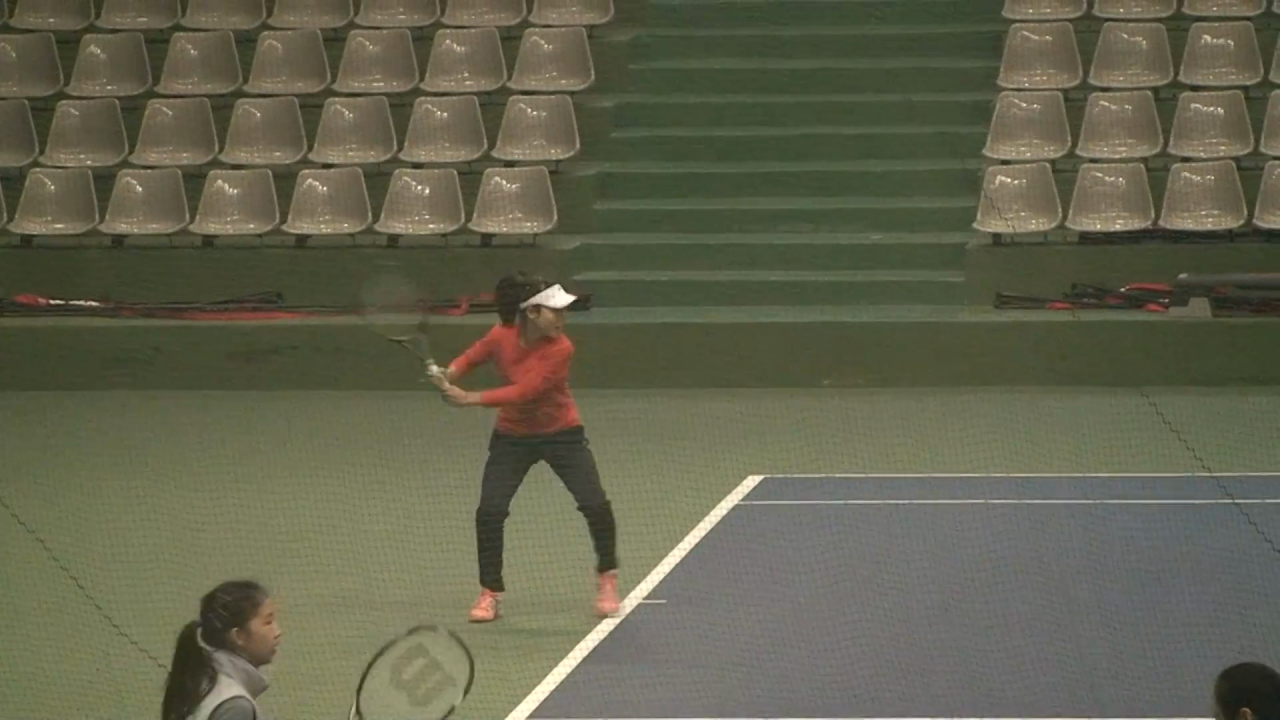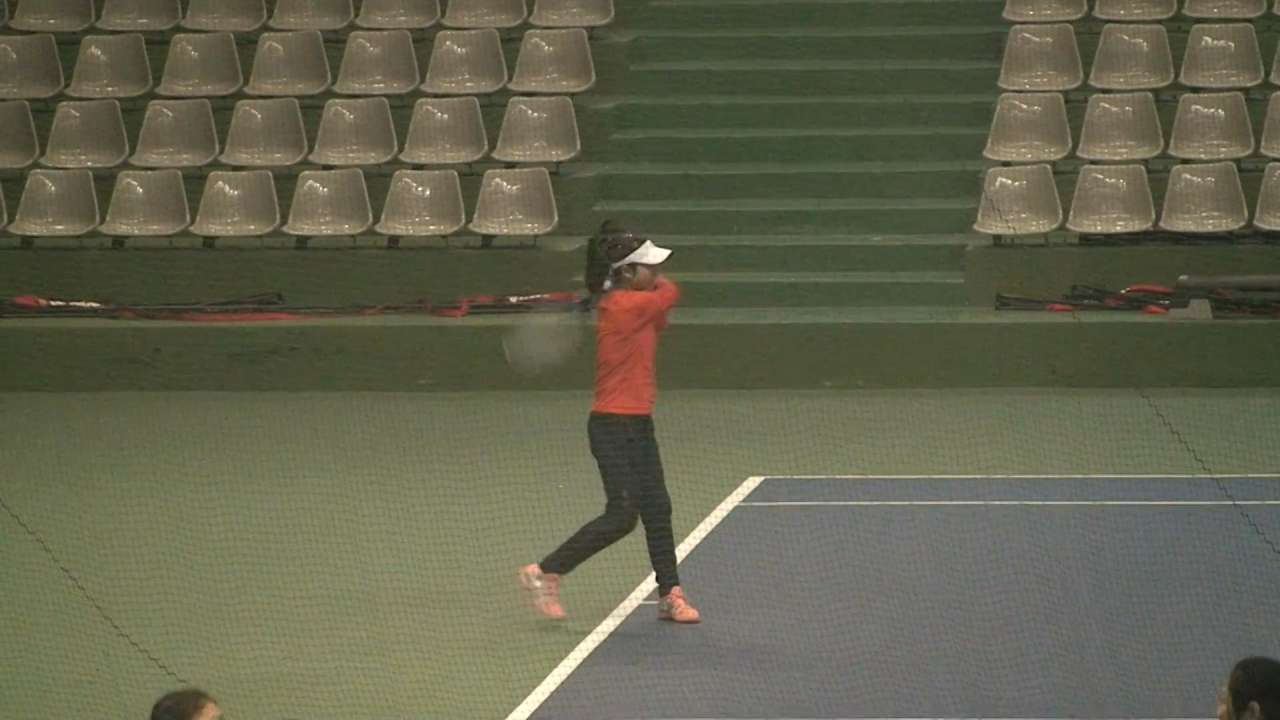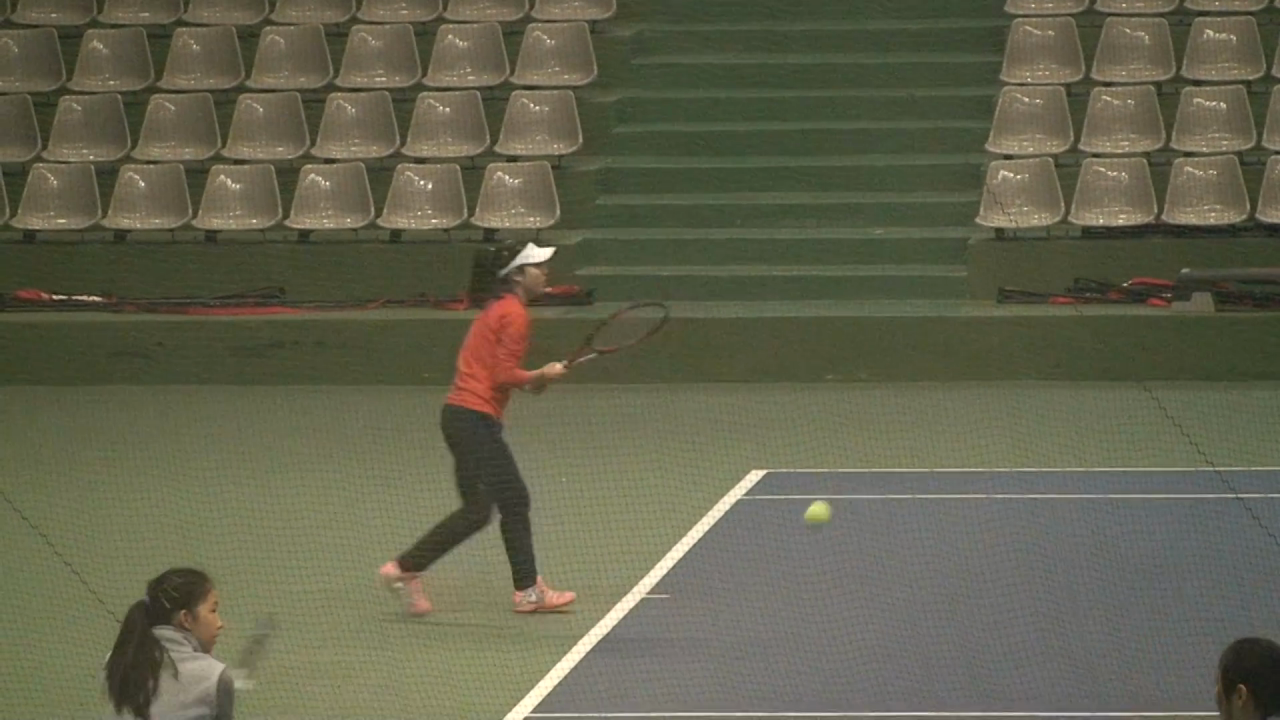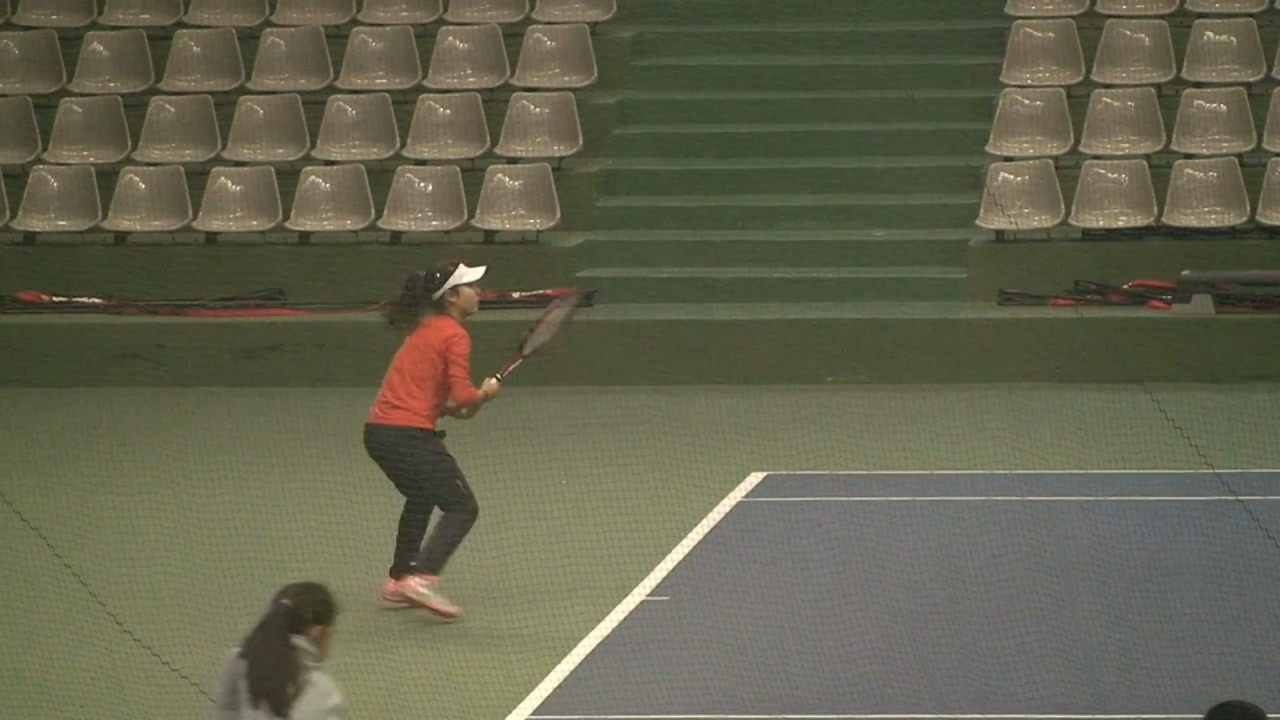
dt=0.7s
person 1, frame 1
left shoulder: (561, 349)
right shoulder: (501, 334)
left elbow: (521, 392)
right elbow: (470, 357)
left wrist: (470, 399)
right wrist: (448, 374)
left hip: (562, 434)
right hip: (512, 436)
left knee: (595, 504)
right knee: (490, 512)
left ankle: (606, 578)
right ankle: (490, 592)
person 1, frame 2
left shoulder: (617, 304)
right shoulder: (632, 303)
left elbow: (656, 324)
right elbow: (670, 291)
right wrist: (649, 280)
left hip: (635, 424)
right hip: (616, 426)
left knee: (657, 510)
right knee: (621, 516)
left ankle: (670, 593)
right ankle: (543, 573)
person 1, frame 3
left shoulder: (500, 309)
right shoulder: (515, 315)
right elbow: (505, 374)
left wrist: (530, 379)
right wrist: (543, 375)
left hip: (474, 418)
right hip: (472, 419)
left knee: (516, 500)
right knee: (477, 510)
left ankle: (529, 590)
right ankle: (403, 570)
person 1, frame 4
left shoulder: (423, 329)
right shoulder: (453, 334)
right elbow: (463, 393)
left wrist: (454, 408)
right wrist: (486, 389)
left hip: (378, 431)
right hip: (407, 436)
left knee: (421, 499)
right knee: (464, 508)
left ankle: (399, 580)
right ankle: (422, 579)
